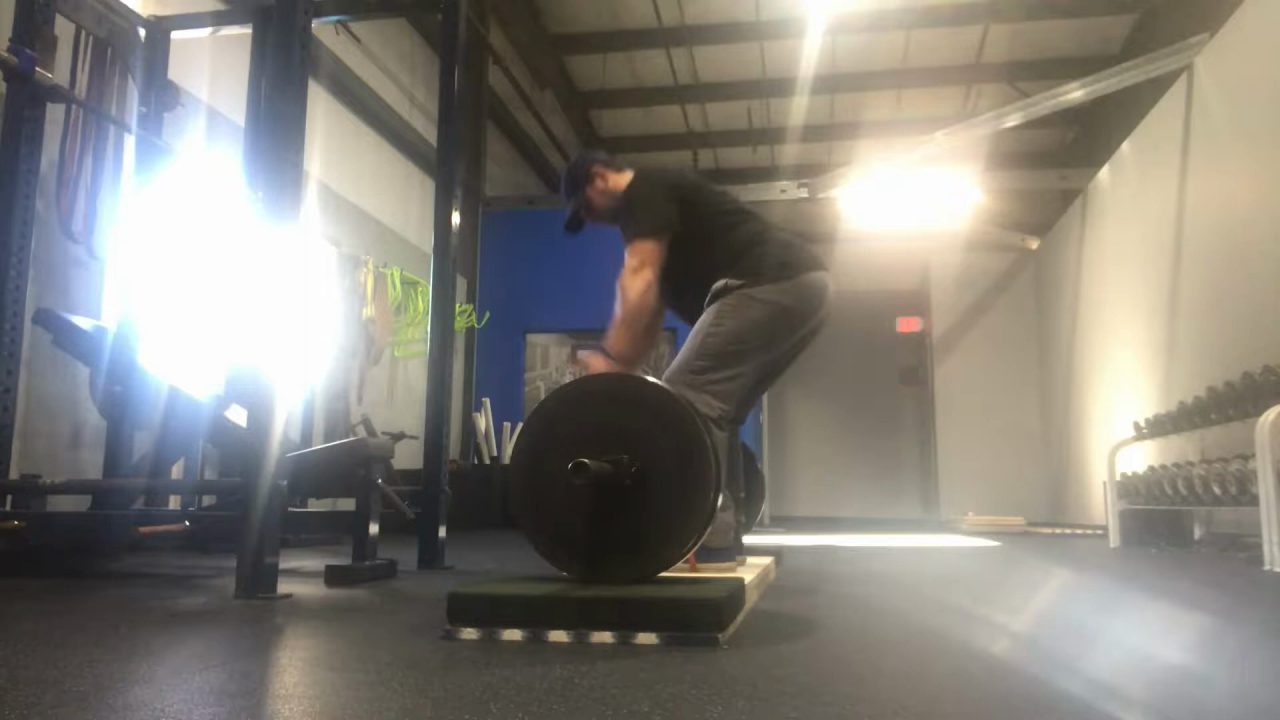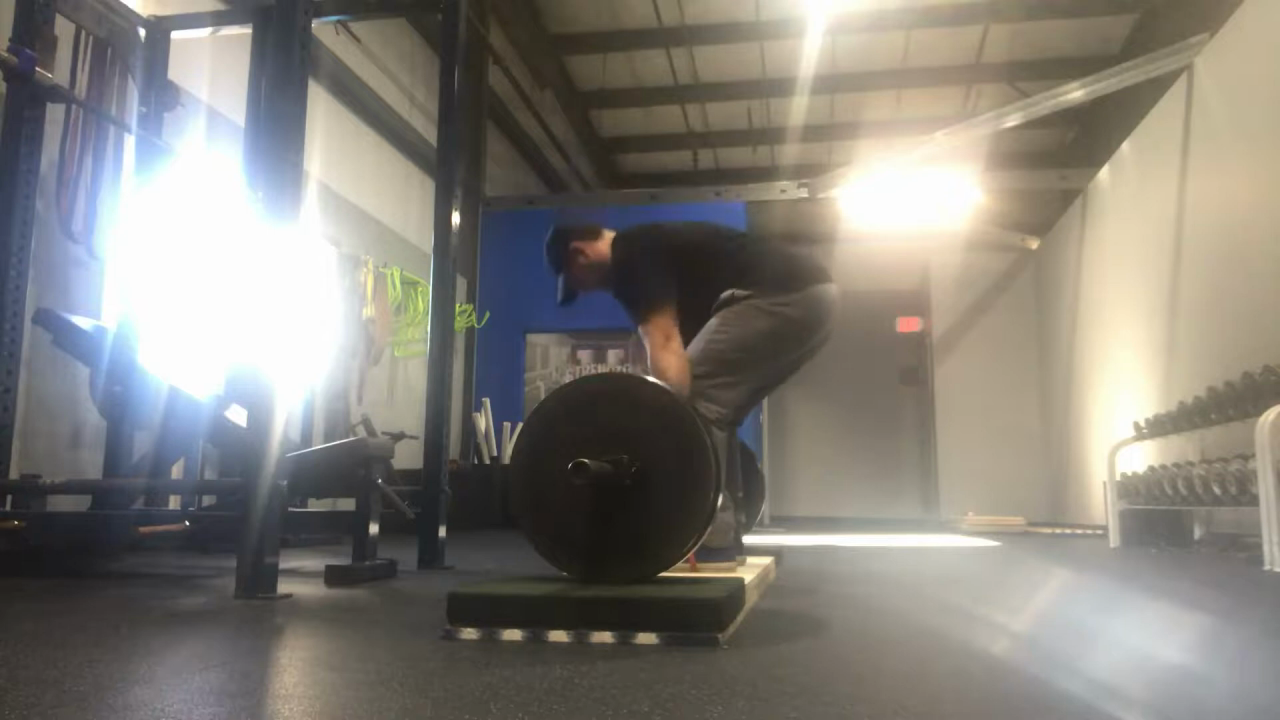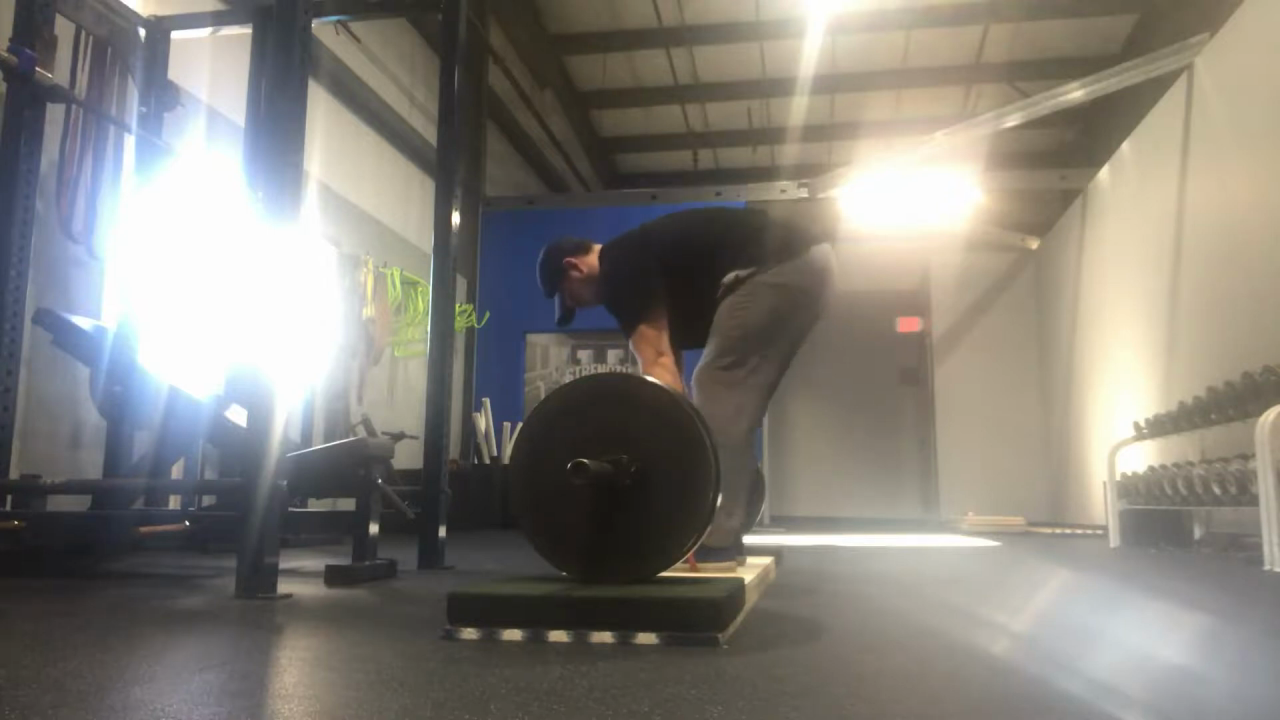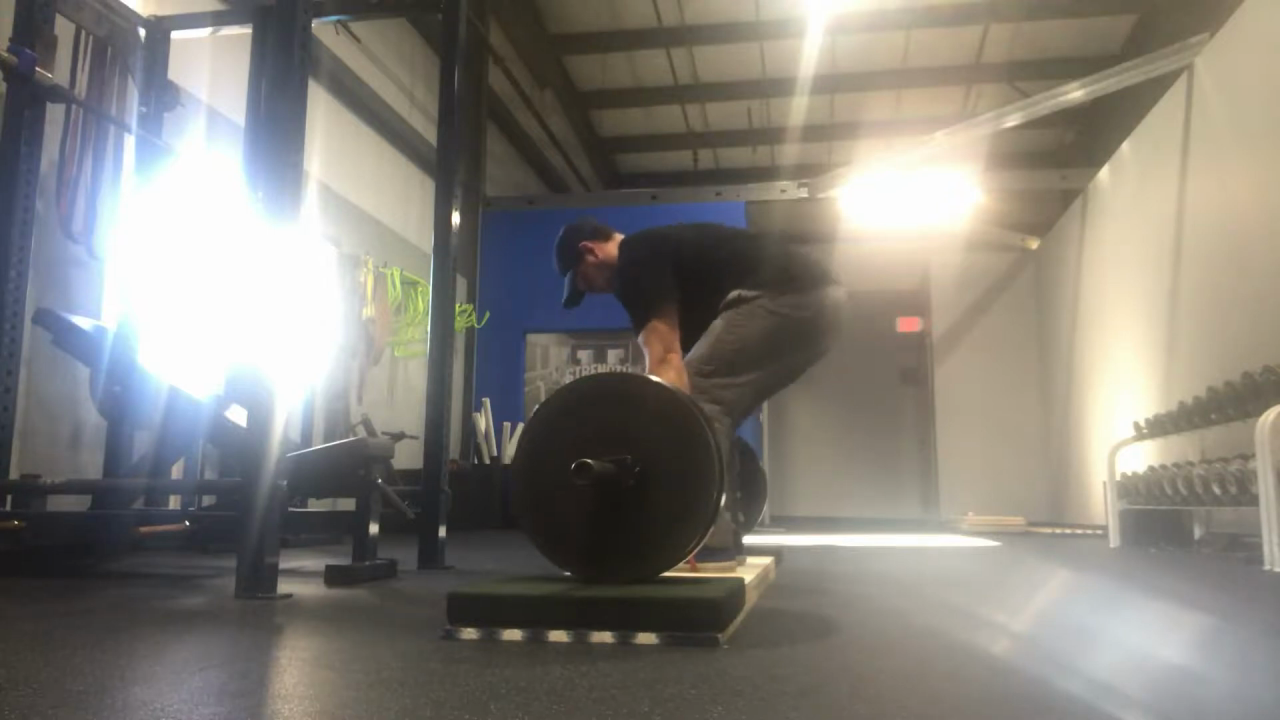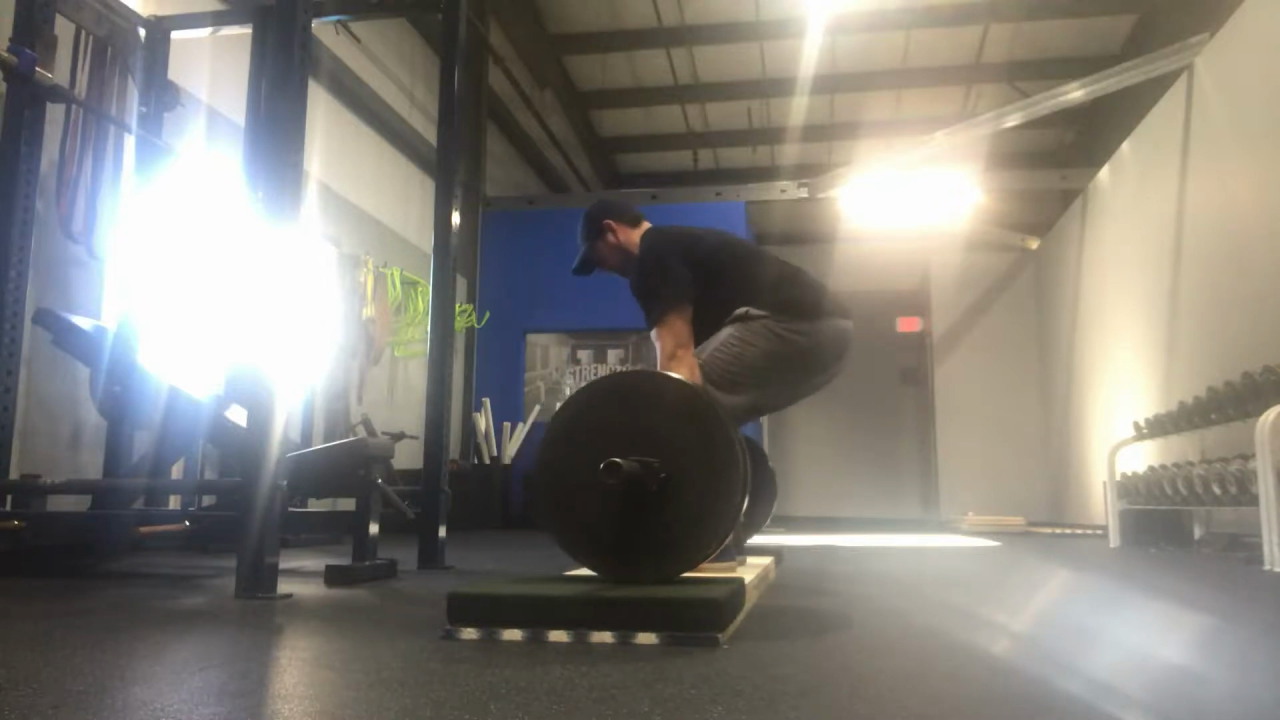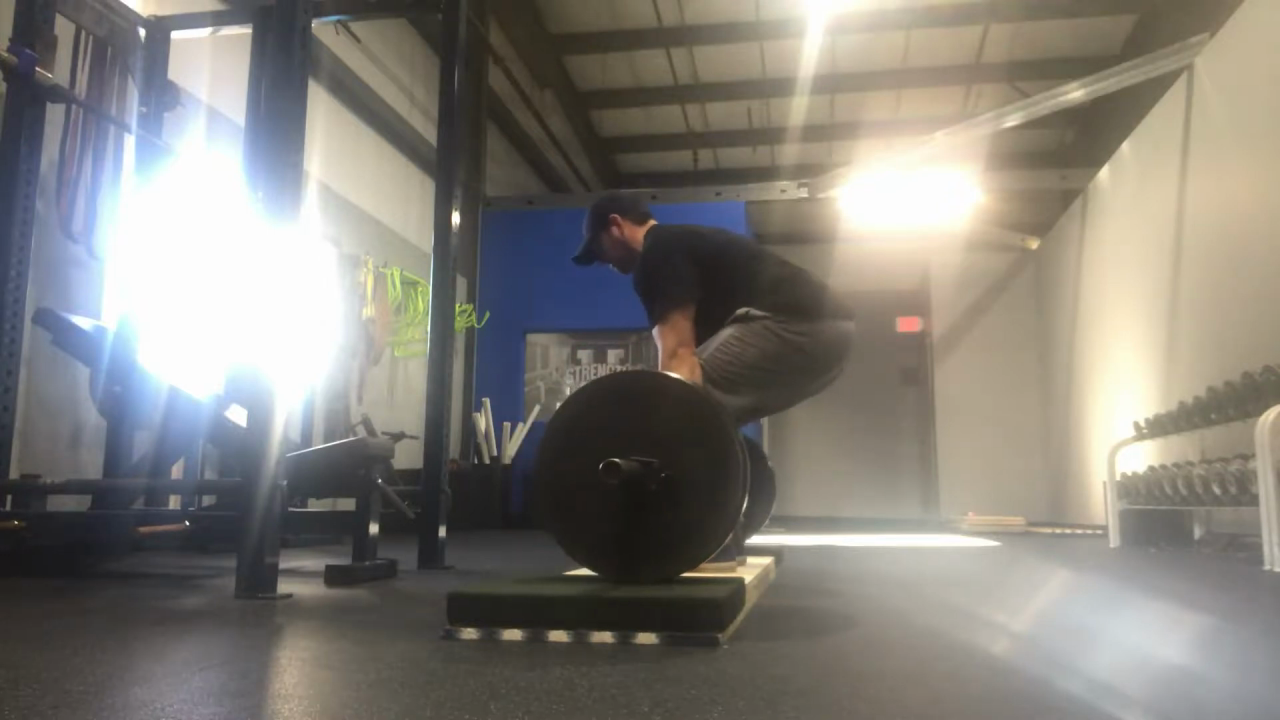
dt=0.4s
person 1, frame 1
left shoulder: (643, 193)
right shoulder: (663, 198)
left elbow: (640, 278)
right elbow: (656, 297)
left wrist: (611, 359)
right wrist: (627, 368)
left hip: (773, 285)
right hip: (804, 284)
left knee: (689, 399)
right knee: (713, 407)
left ankle: (710, 543)
right ankle: (722, 536)
person 1, frame 2
left shoulder: (631, 256)
right shoulder: (646, 248)
left elbow: (666, 346)
right elbow: (672, 345)
left hip: (783, 296)
right hip: (810, 295)
left knee: (692, 401)
right knee: (709, 404)
left ankle: (710, 543)
right ankle: (724, 538)
person 1, frame 3
left shoulder: (621, 267)
right shoulder: (638, 257)
left elbow: (658, 362)
right elbow: (665, 359)
left hip: (781, 265)
right hip: (805, 259)
left knee: (719, 391)
right knee: (728, 396)
left ankle: (713, 542)
right ankle: (723, 535)
person 1, frame 4
left shoulder: (636, 260)
right shoulder: (655, 250)
left elbow: (664, 357)
right elbow: (676, 353)
left hip: (790, 296)
right hip: (817, 293)
left knee: (694, 397)
right knee: (706, 402)
left ankle: (709, 543)
right ankle: (722, 538)
person 1, frame 5
left shoulder: (655, 255)
right shoulder: (677, 246)
left elbow: (676, 353)
right elbow: (688, 351)
left hip: (797, 321)
right hip: (826, 324)
right ankle: (722, 539)
person 1, frame 6
left shoulder: (658, 253)
right shoulder: (680, 245)
left elbow: (678, 353)
right elbow: (691, 352)
left hip: (798, 325)
right hip: (826, 328)
